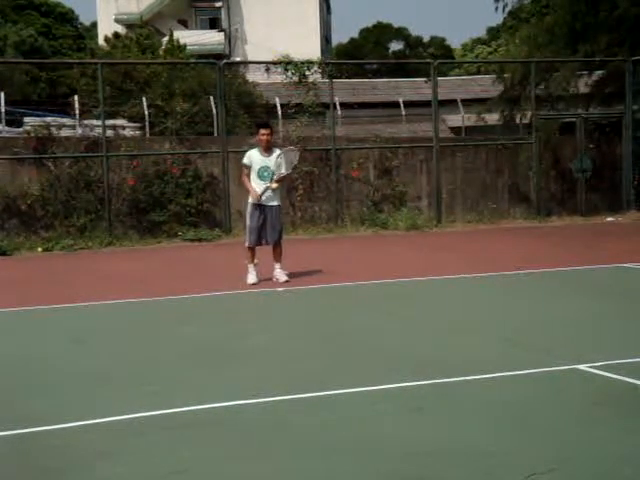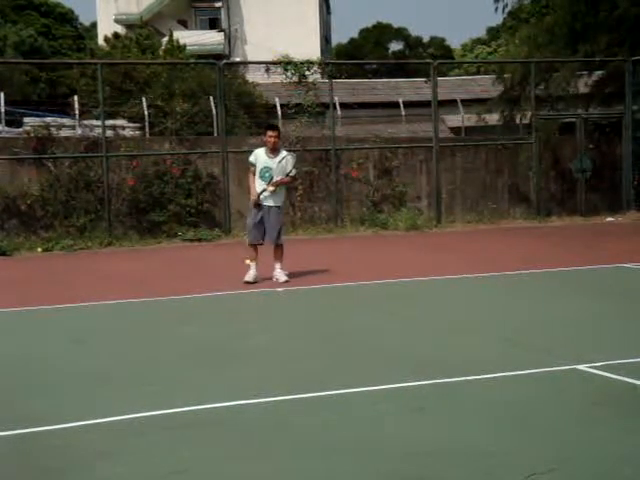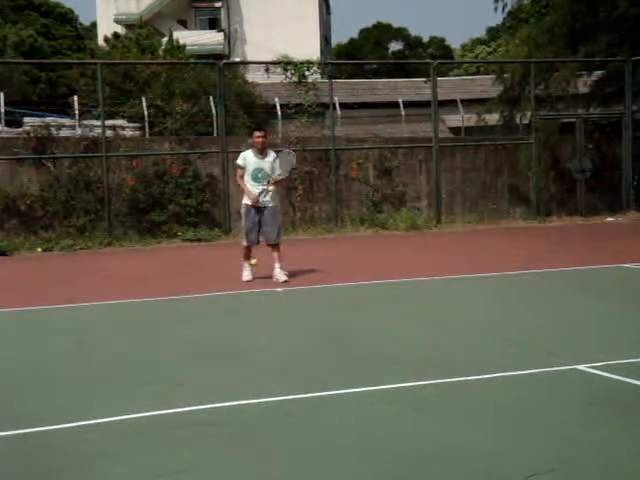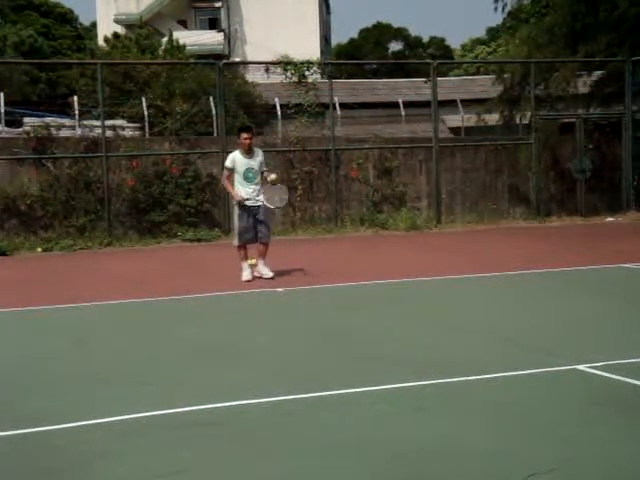
dt=0.4s
person 1, frame 1
left shoulder: (278, 154)
right shoulder: (250, 154)
right elbow: (245, 176)
left wrist: (279, 179)
right wrist: (251, 191)
left hip: (274, 202)
right hip: (256, 202)
left knee: (276, 238)
right knee: (252, 239)
left ankle: (277, 270)
right ankle: (251, 271)
person 1, frame 2
left shoulder: (286, 157)
right shoulder: (257, 153)
left elbow: (291, 178)
right elbow: (251, 174)
left wrist: (279, 182)
right wrist: (253, 191)
left hip: (275, 203)
right hip: (258, 201)
left knee: (277, 239)
right knee: (253, 238)
left ankle: (278, 271)
right ankle: (252, 270)
person 1, frame 3
left shoulder: (272, 156)
right shoulder: (245, 156)
right elbow: (239, 178)
left wrist: (275, 182)
right wrist: (249, 193)
left hip: (270, 203)
right hip: (250, 203)
left knee: (274, 238)
right knee: (248, 238)
left ankle: (278, 270)
right ankle: (246, 268)
person 1, frame 4
left shoulder: (259, 154)
right shoulder: (233, 157)
right elbow: (226, 179)
left wrist: (269, 177)
right wrist: (235, 194)
left hip: (260, 202)
right hip: (243, 203)
left knee: (265, 236)
right knee: (242, 238)
left ankle: (261, 265)
right ankle: (246, 268)
